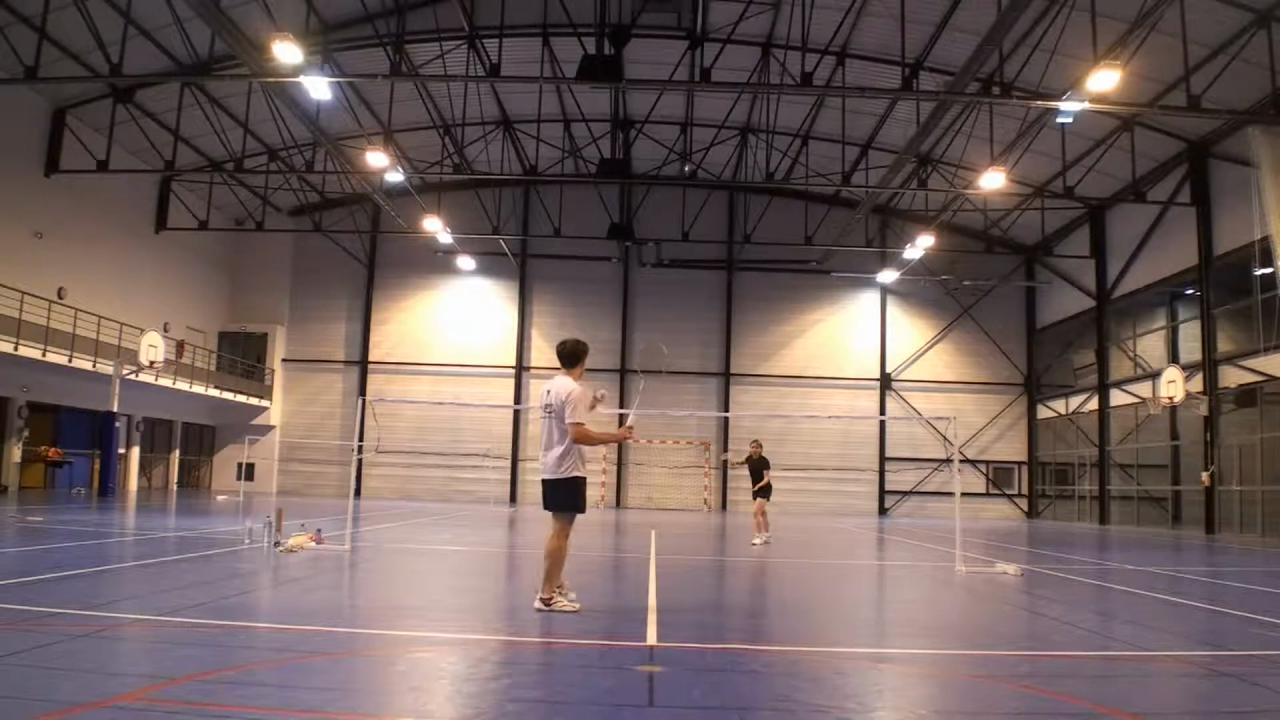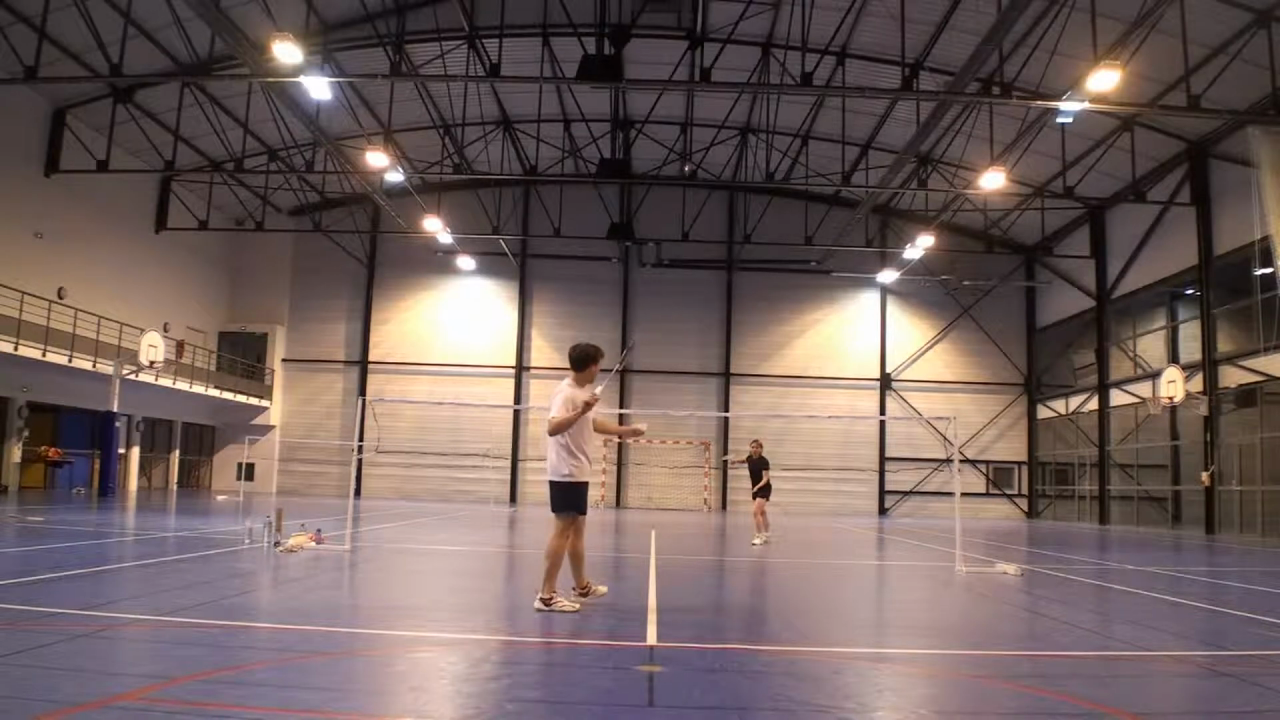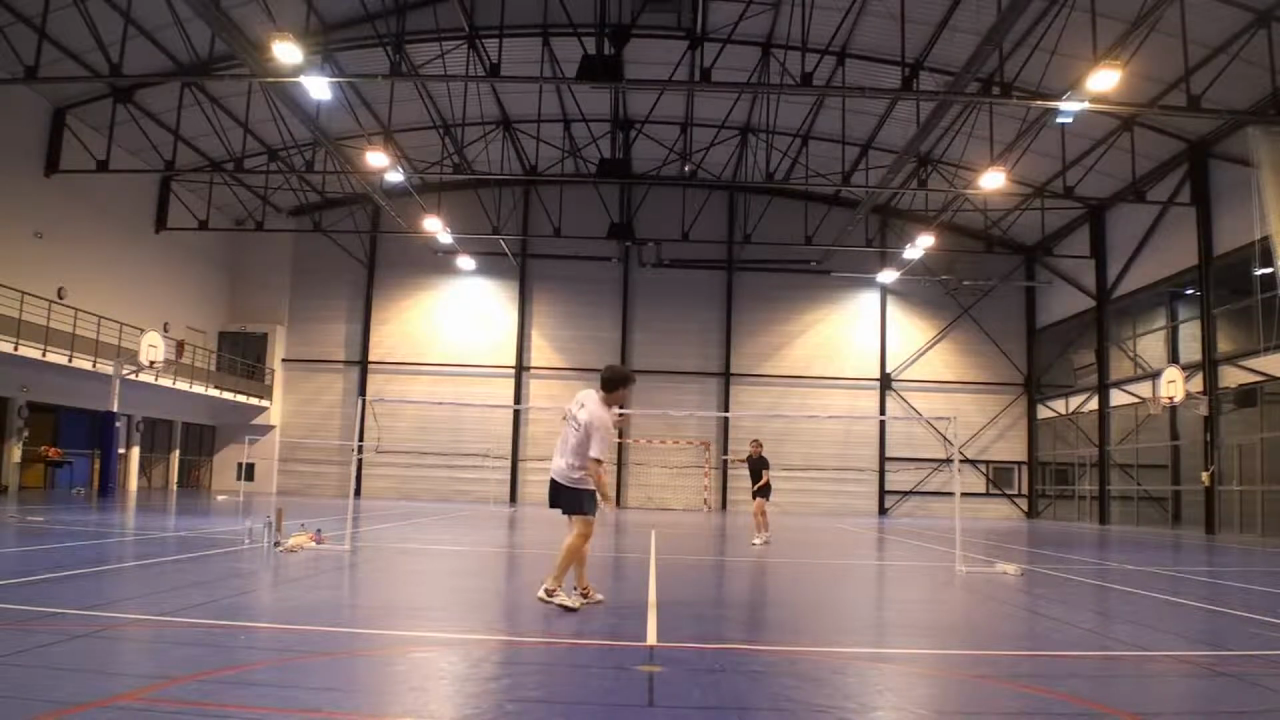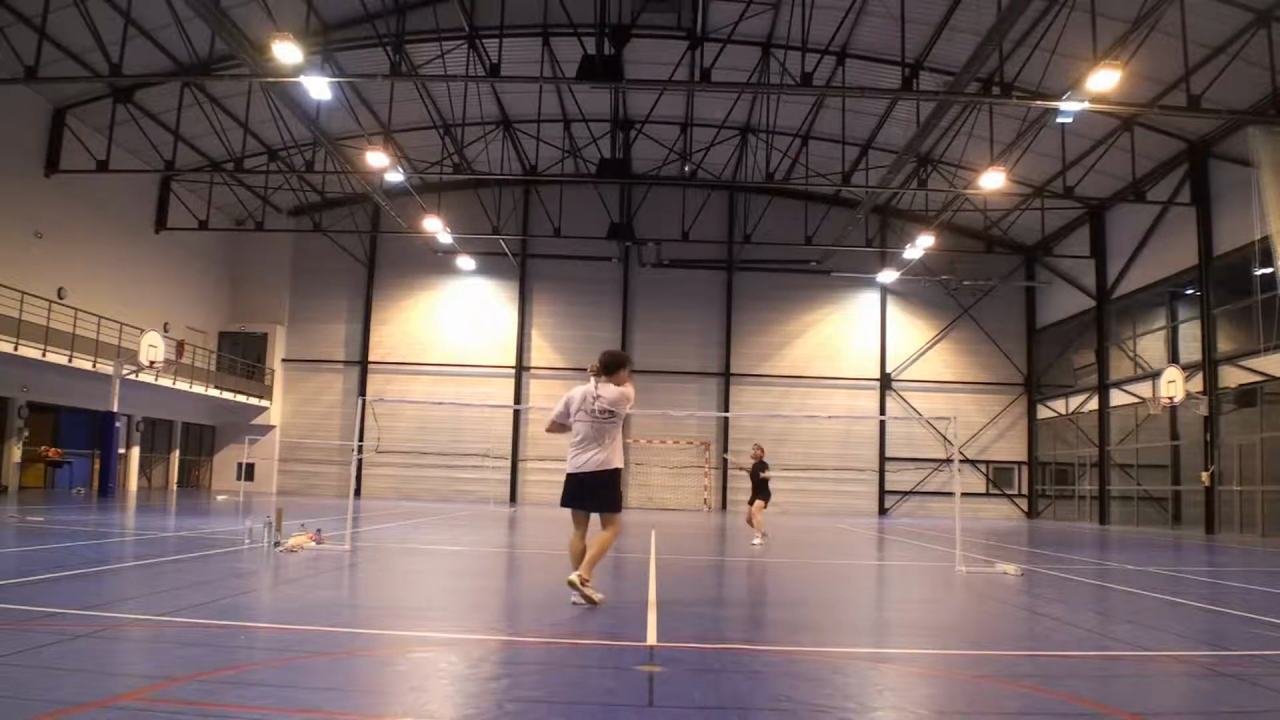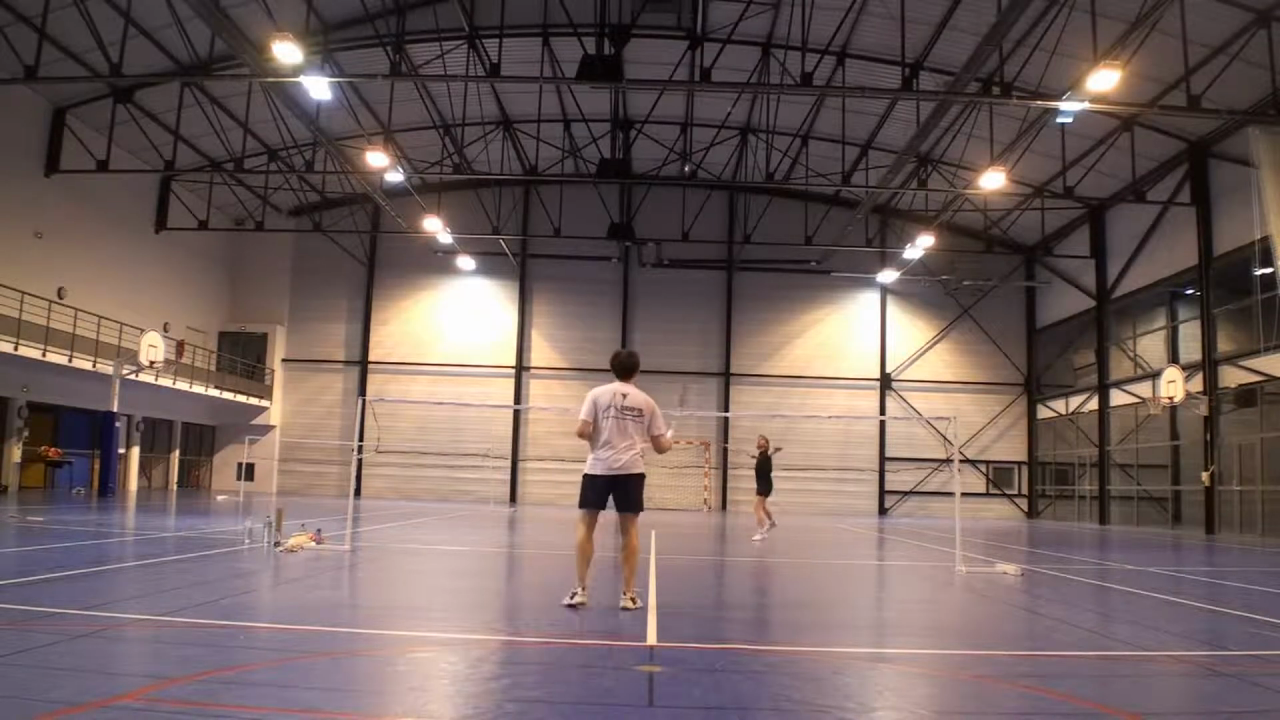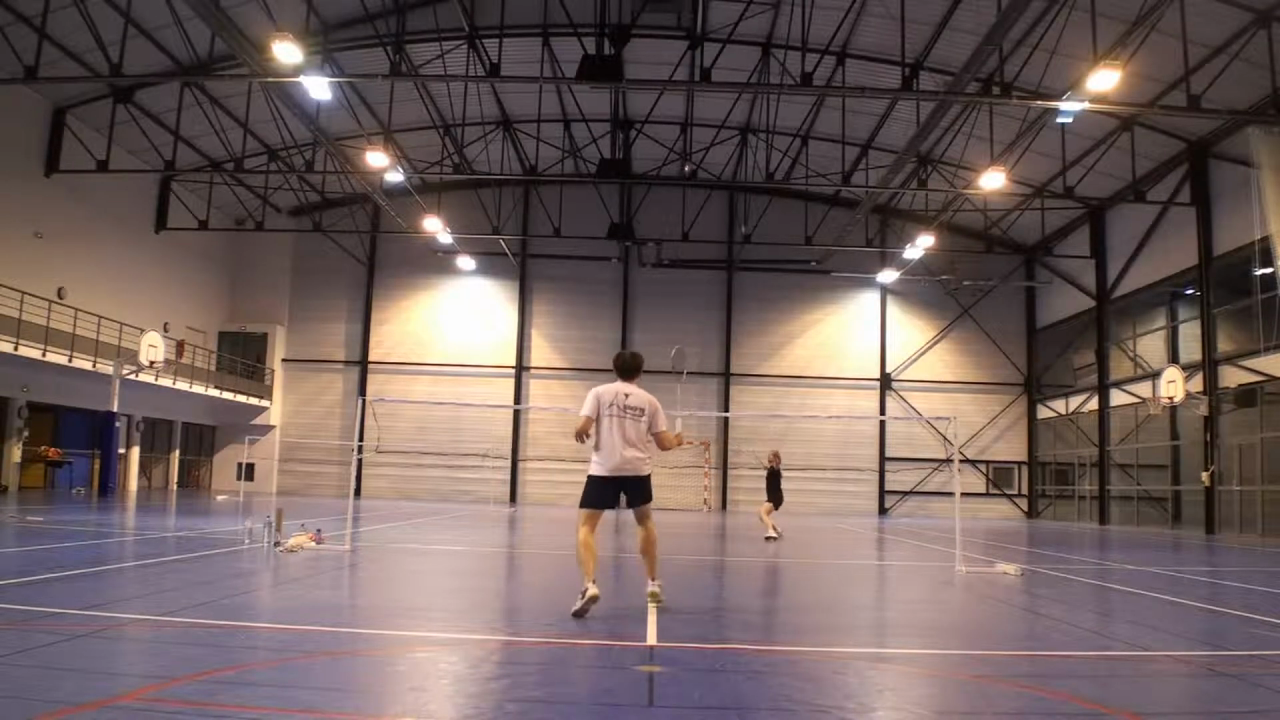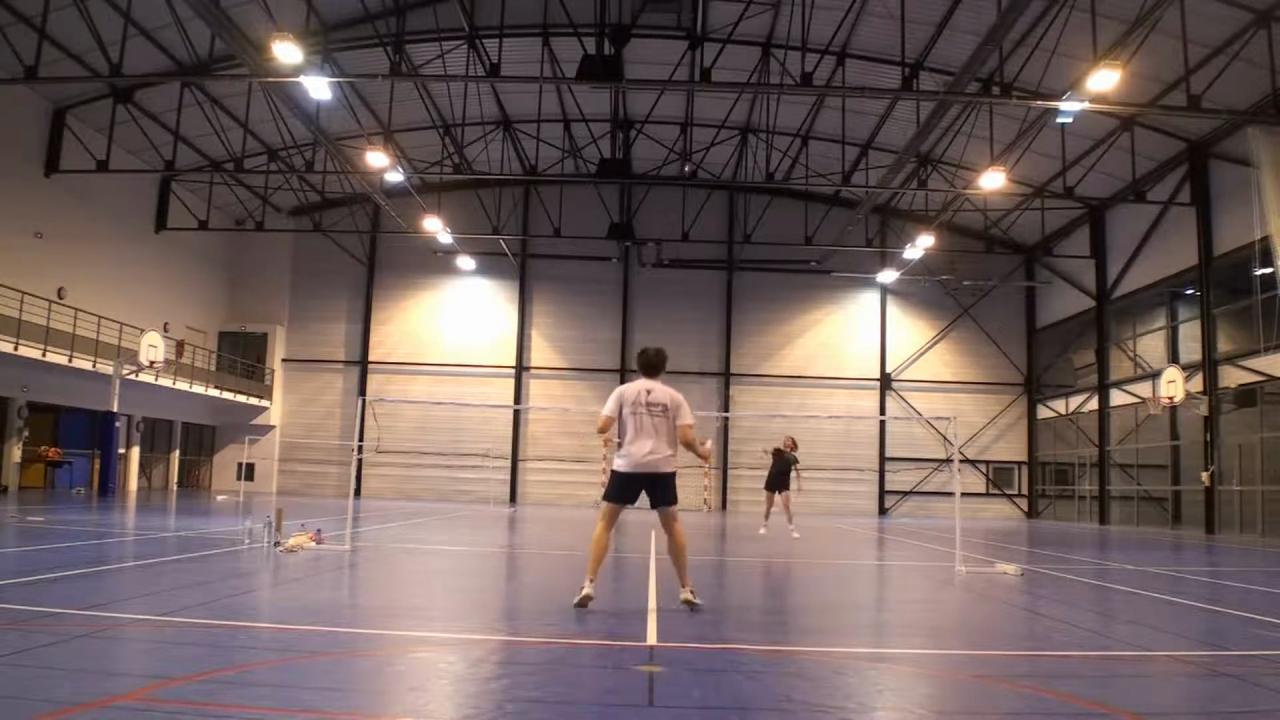
dt=0.5s
person 1, frame 1
left shoulder: (550, 387)
right shoulder: (574, 390)
right elbow: (578, 435)
left wrist: (588, 405)
right wrist: (614, 436)
left hip: (552, 469)
right hip: (568, 471)
left knee: (561, 529)
right knee: (561, 530)
left ankle: (554, 585)
right ankle: (546, 595)
person 1, frame 2
left shoulder: (581, 391)
right shoulder: (566, 393)
left elbow: (593, 423)
right elbow: (552, 429)
left wrist: (625, 431)
right wrist: (580, 412)
left hip: (575, 473)
right hip: (568, 474)
left knee: (577, 529)
right knee: (563, 531)
left ankle: (582, 587)
right ankle: (546, 595)
person 1, frame 3
left shoulder: (586, 395)
right shoulder: (603, 423)
right elbow: (595, 467)
right wrist: (604, 494)
left hip: (561, 474)
right hip: (578, 480)
left knee: (580, 531)
right knee: (581, 532)
left ankle: (582, 589)
right ankle: (551, 587)
person 1, frame 4
left shoulder: (575, 394)
right shoulder: (621, 396)
left elbow: (551, 427)
right wrist: (602, 376)
left hip: (576, 469)
right hip: (605, 471)
left knee: (580, 529)
right knee: (611, 528)
left ankle: (581, 587)
right ankle: (582, 575)
person 1, frame 5
left shoulder: (597, 394)
right shoulder: (647, 403)
left elbow: (581, 431)
right elbow: (660, 446)
right wrist: (667, 443)
left hip: (599, 469)
right hip: (631, 471)
left knee: (586, 527)
right knee: (629, 532)
left ankle: (581, 588)
right ankle: (628, 594)
person 1, frame 6
left shoulder: (599, 393)
right shoulder: (649, 401)
left elbow: (582, 427)
right elbow: (664, 444)
left wrist: (579, 433)
right wrist: (677, 440)
left hip: (604, 470)
right hip: (637, 470)
left knee: (586, 527)
right knee: (645, 523)
left ankle: (589, 586)
right ankle: (653, 583)
person 1, frame 7
left shoulder: (623, 391)
right shoulder: (674, 398)
left elbow: (603, 427)
right elbow: (686, 438)
left wrist: (613, 432)
right wrist: (703, 453)
left hip: (627, 466)
right hip: (662, 468)
left knee: (605, 523)
right knee: (671, 527)
left ankle: (588, 585)
right ankle: (686, 589)
